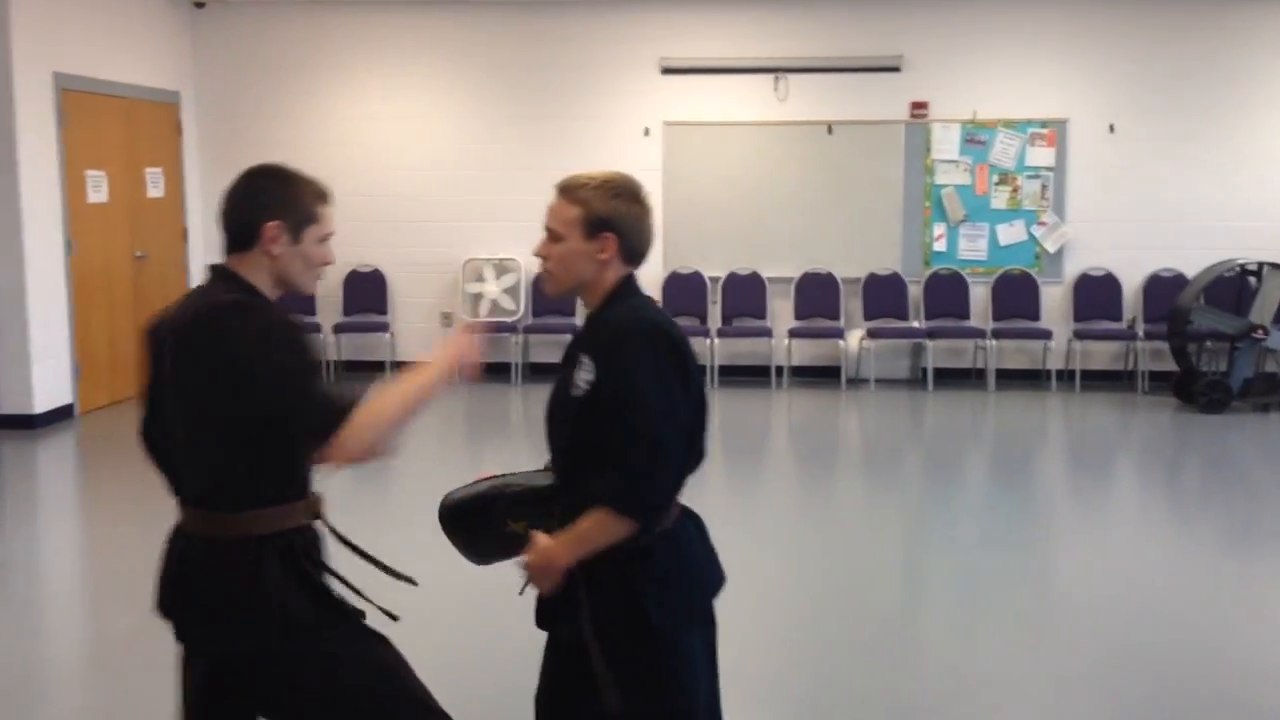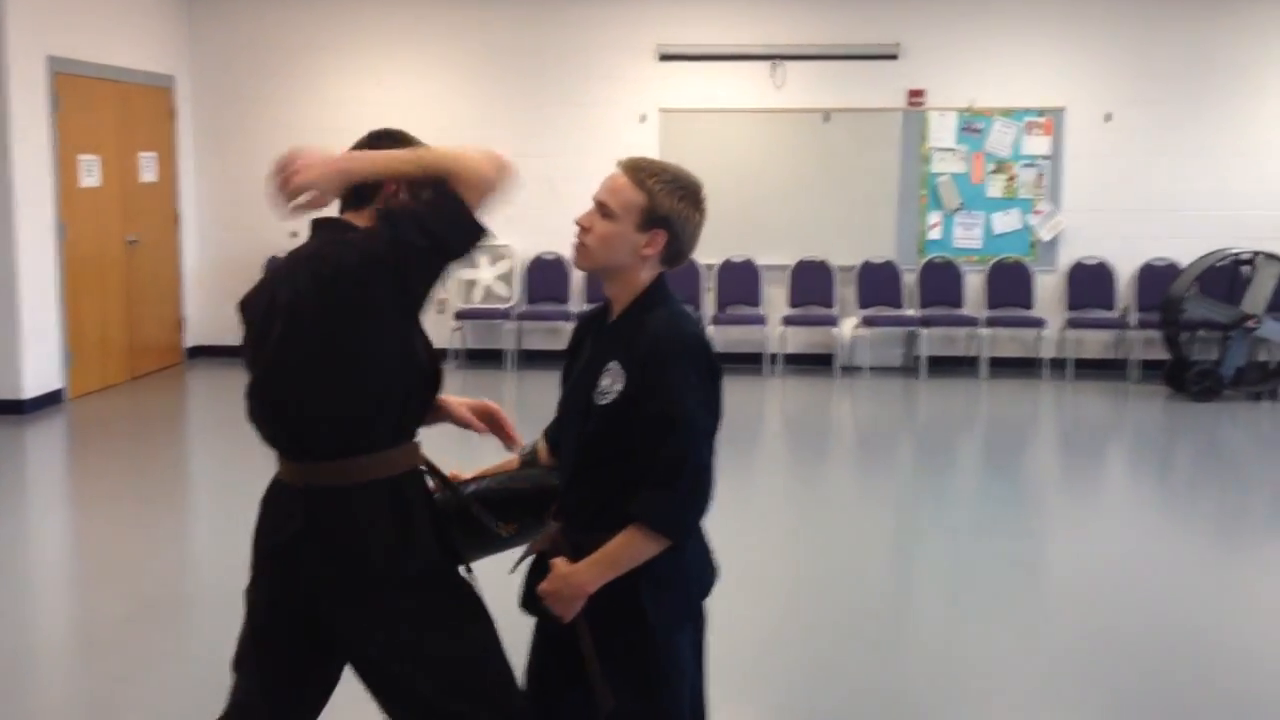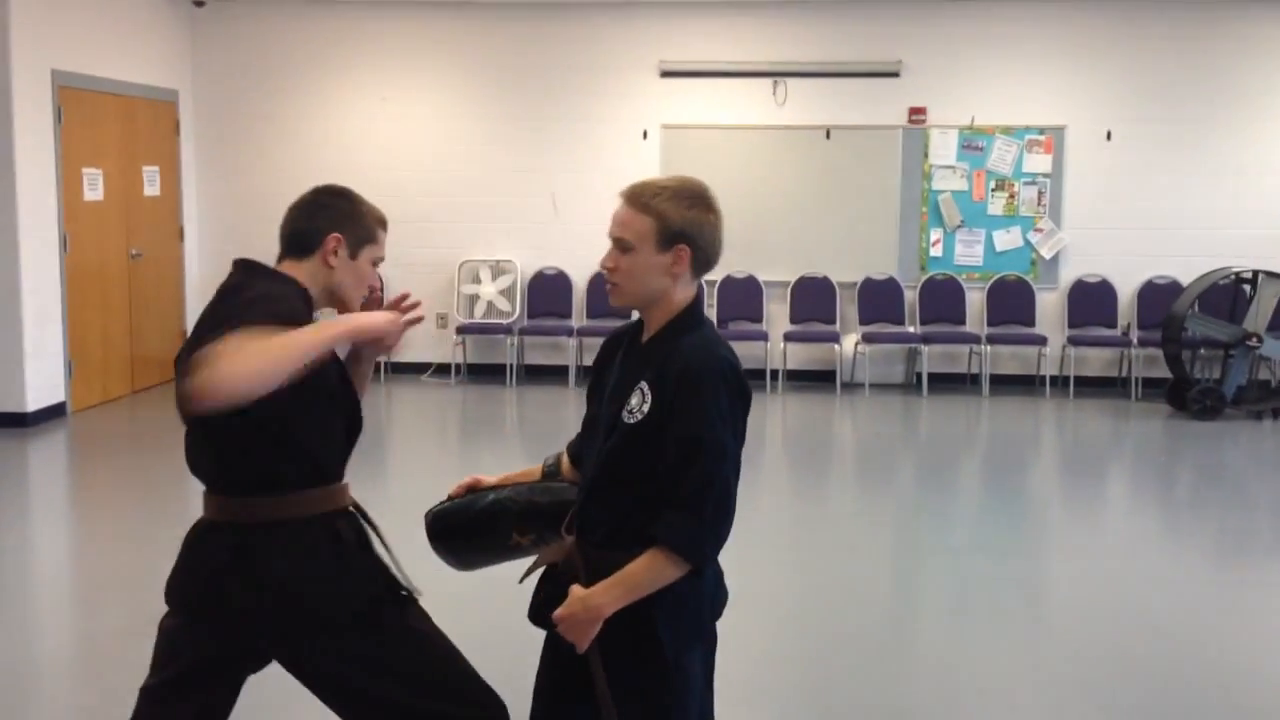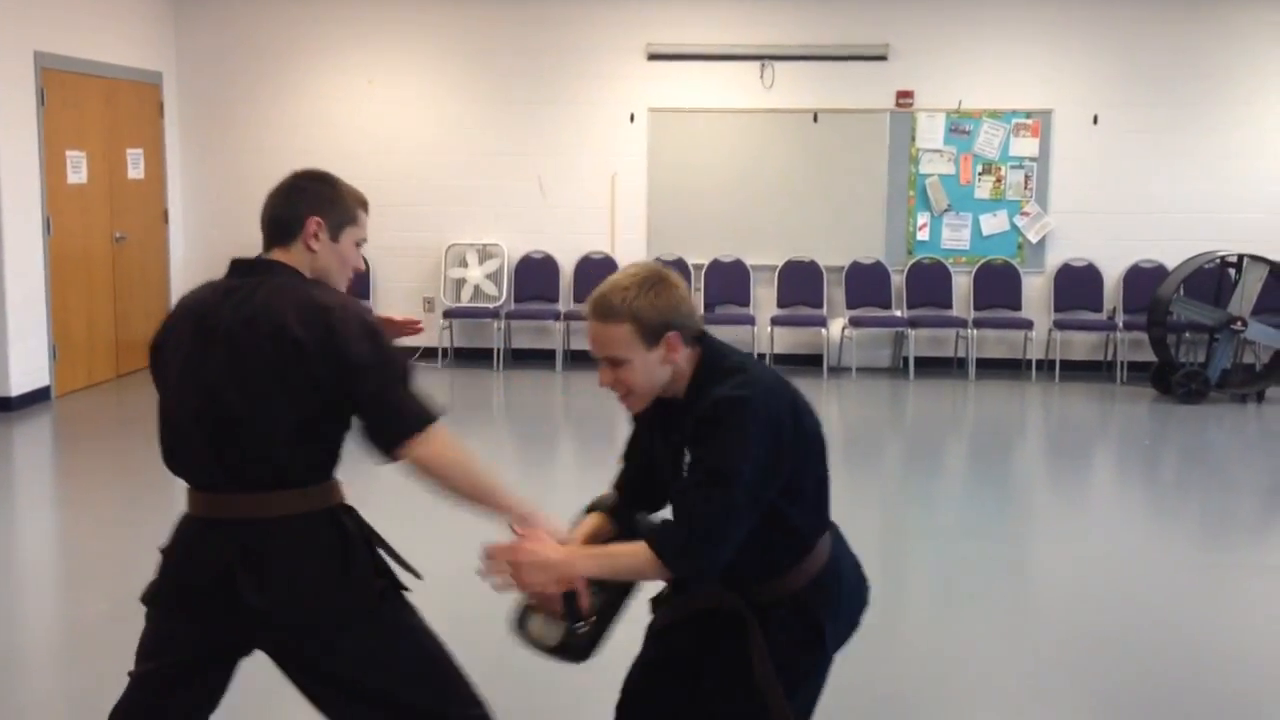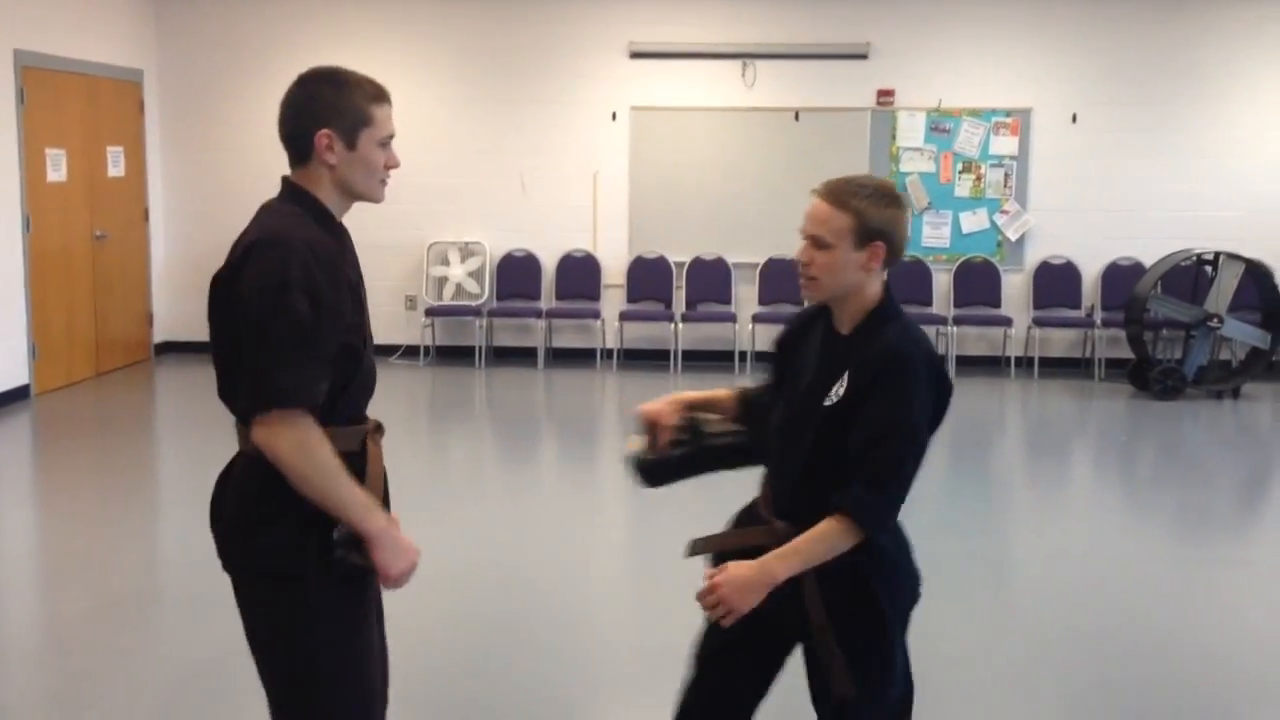
dt=0.7s
person 1, frame 1
left shoulder: (189, 321)
right shoulder: (247, 325)
right elbow: (343, 442)
right wrist: (438, 369)
left hip: (202, 572)
right hip: (260, 579)
person 1, frame 2
left shoulder: (278, 283)
right shoulder: (376, 262)
right elbow: (488, 169)
left wrist: (442, 406)
right wrist: (350, 165)
left hip: (293, 522)
right hip: (376, 536)
person 1, frame 3
left shoulder: (260, 299)
right shoulder: (261, 298)
right elbow: (216, 382)
left wrist: (364, 349)
right wrist: (340, 329)
left hip: (223, 556)
right hip: (310, 566)
person 1, frame 4
left shoulder: (187, 315)
right shoulder: (329, 317)
right elbow: (418, 443)
right wrist: (525, 518)
left hip: (207, 554)
right hip: (308, 561)
person 1, frame 5
left shoulder: (303, 232)
right shoulder: (287, 252)
right elbow: (280, 425)
left wrist: (366, 511)
right wrist: (378, 529)
left hip: (300, 510)
right hip: (292, 518)
person 2, frame 1
left shoulder: (638, 336)
right shoulder: (606, 331)
left elbow: (645, 482)
left wrist: (561, 552)
left hip: (649, 581)
right hip: (604, 579)
person 2, frame 2
left shoulder: (673, 344)
right shoulder: (597, 328)
left elbow: (676, 501)
left wrist: (587, 575)
right wrist: (491, 475)
left hip: (644, 586)
right hip: (579, 569)
person 2, frame 3
left shoulder: (705, 369)
right shoulder: (623, 346)
left elbow: (698, 529)
left wrist: (603, 601)
right wrist: (506, 483)
left hip: (653, 606)
right hip: (590, 587)
person 2, frame 4
left shoulder: (744, 407)
right shoulder: (661, 392)
left elbow: (692, 547)
right elbow: (637, 493)
left wrist: (568, 561)
right wrist: (575, 539)
left hip: (792, 601)
right hip: (719, 584)
person 2, frame 5
left shoulder: (902, 361)
right shoulder: (808, 328)
left elbow: (869, 507)
left wrist: (768, 573)
right wrist: (684, 402)
left hip: (850, 568)
right hip: (766, 541)
